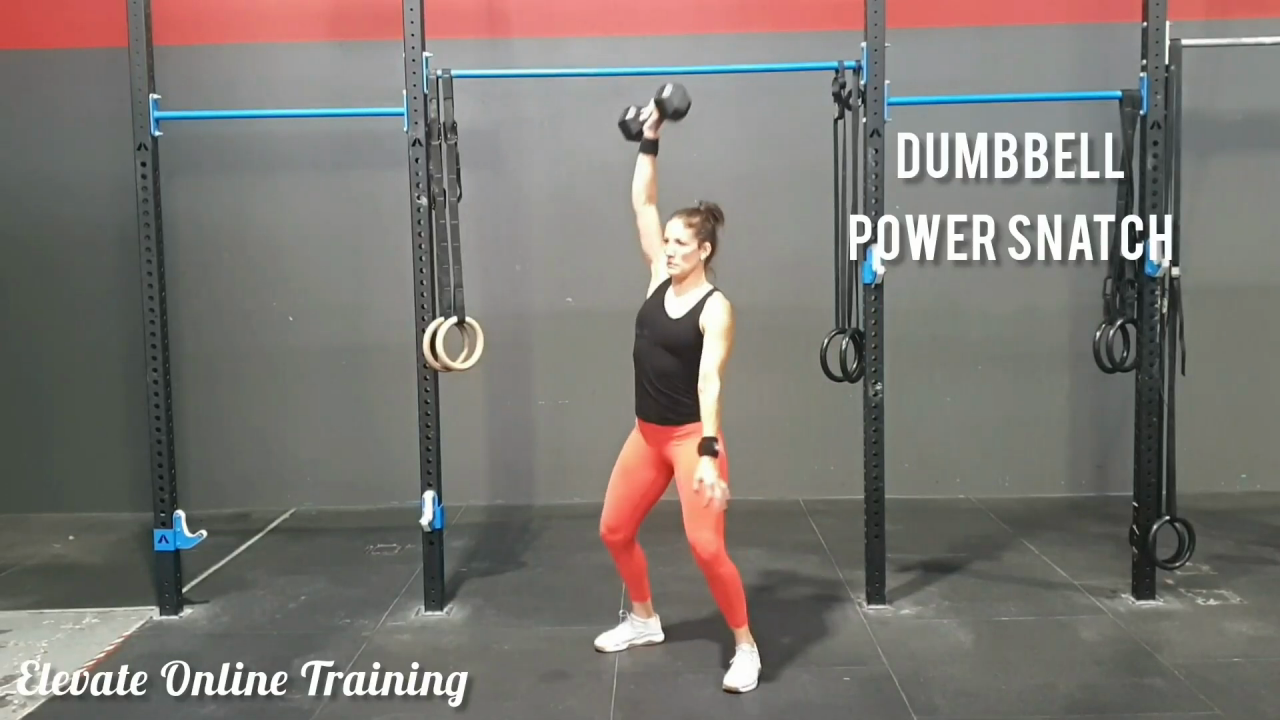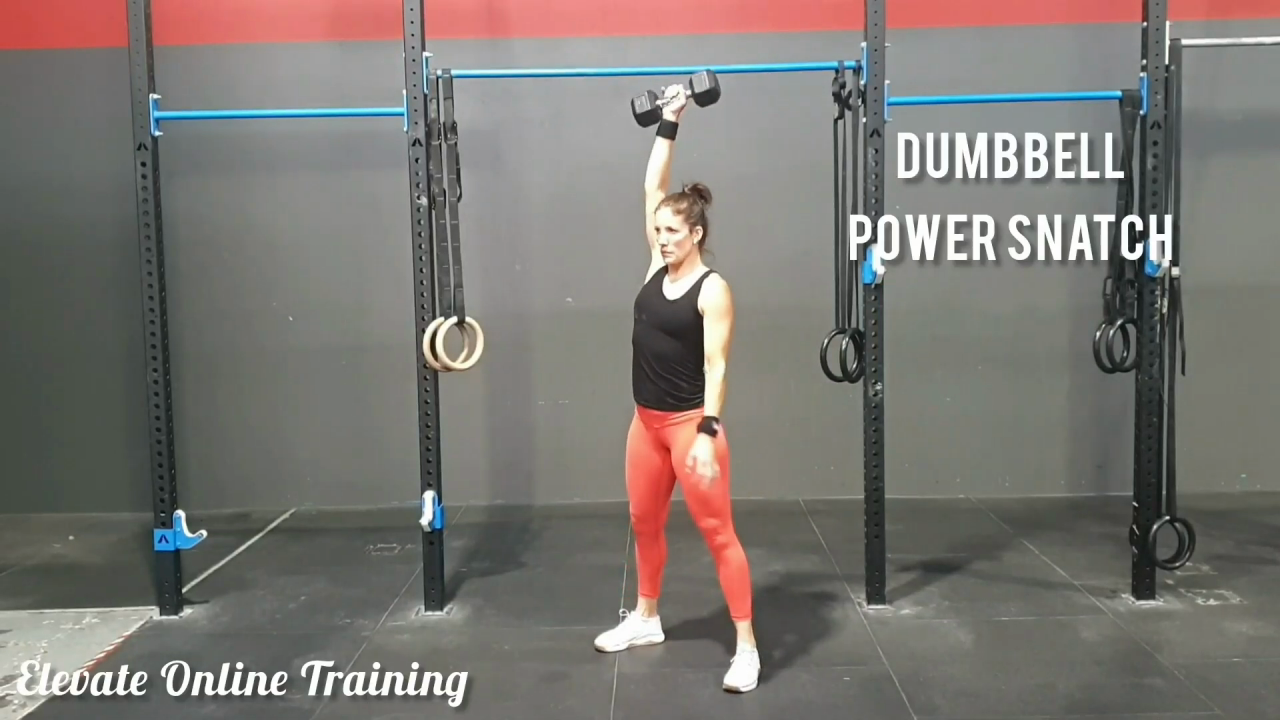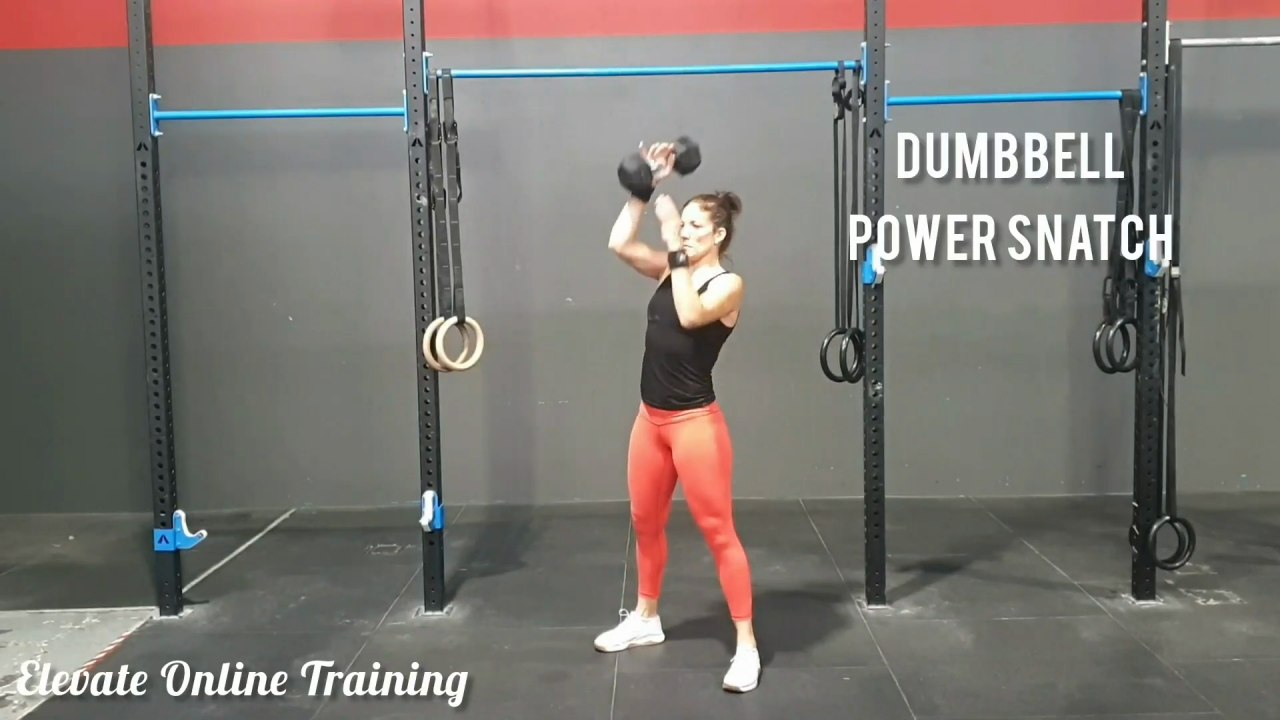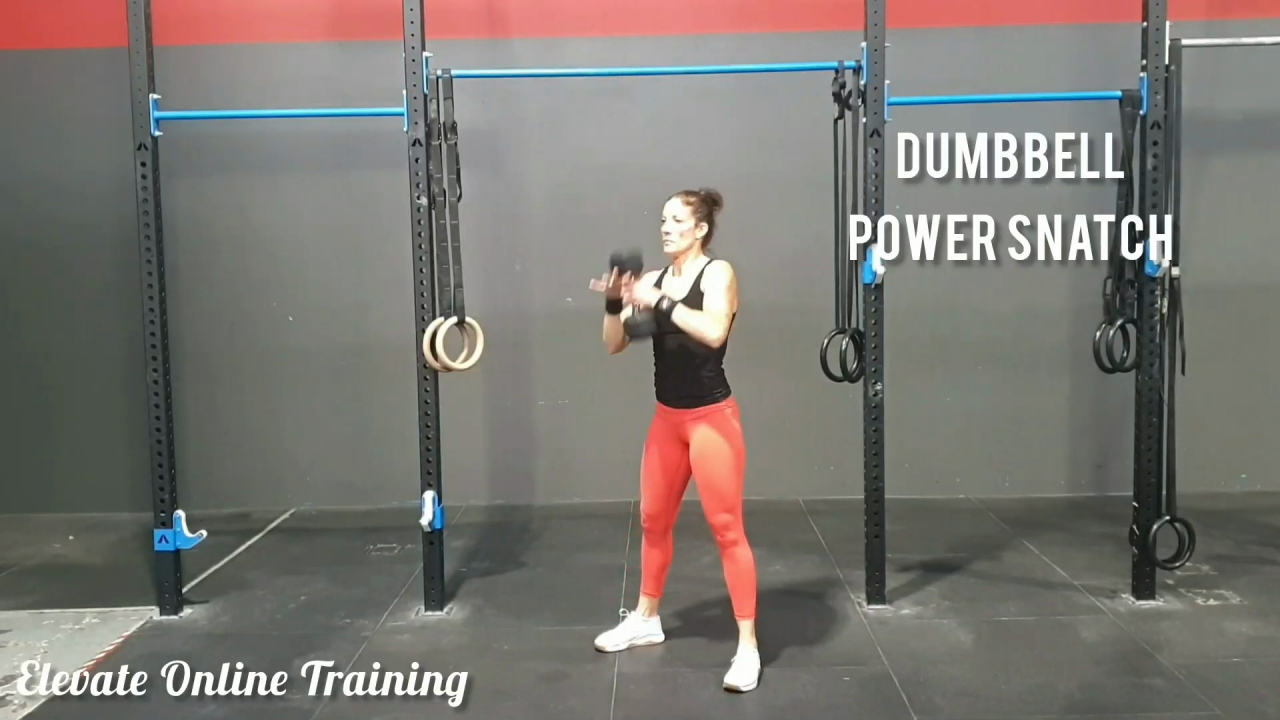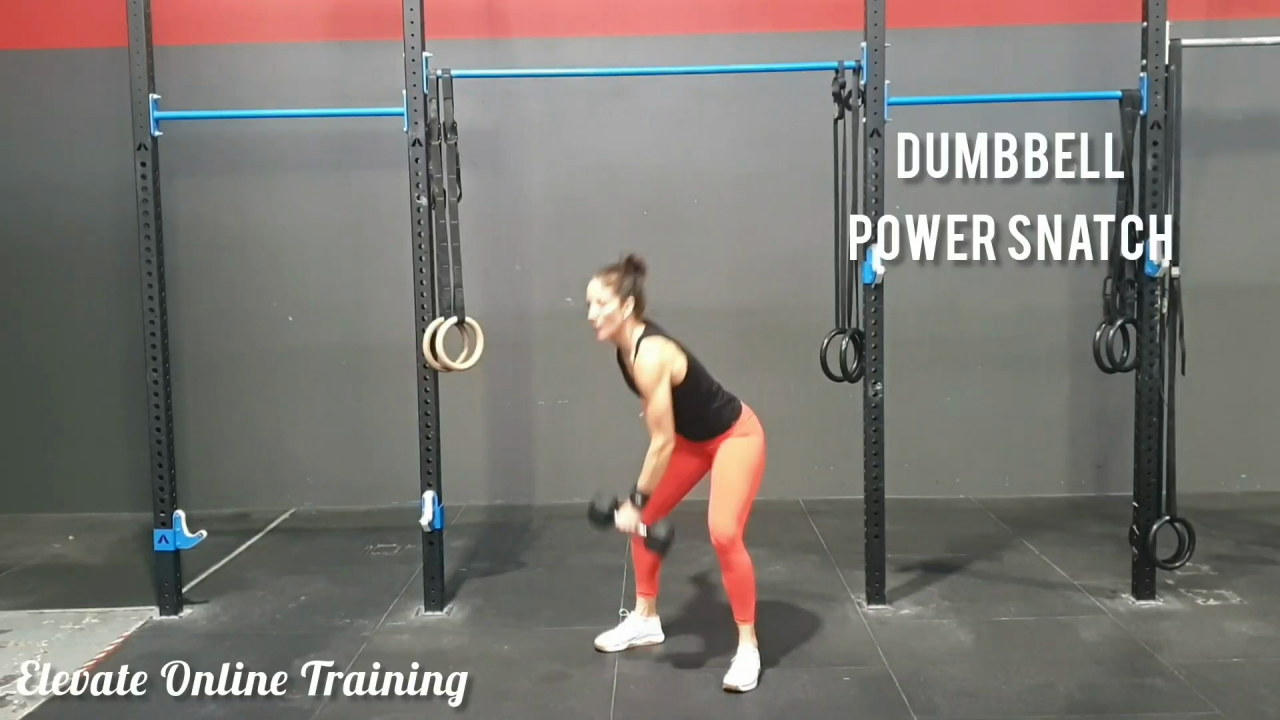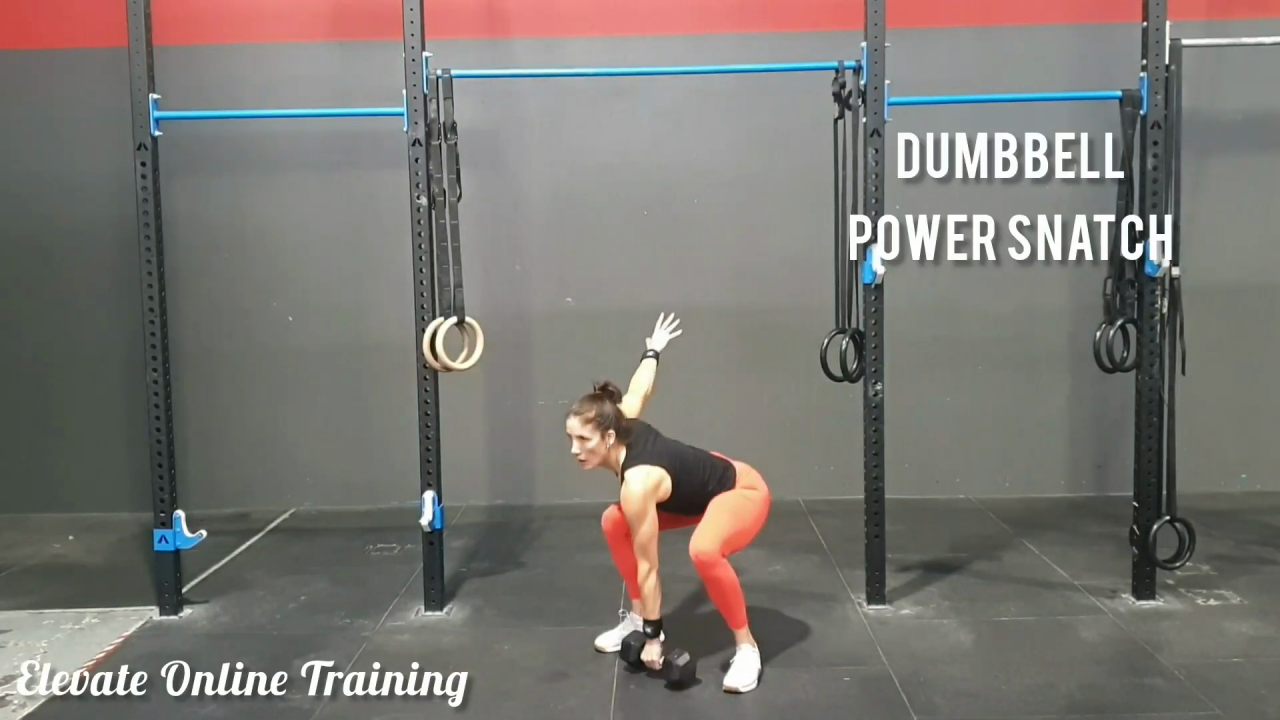
dt=0.4s
person 1, frame 1
left shoulder: (716, 308)
right shoulder: (661, 275)
left elbow: (711, 382)
right elbow: (641, 201)
left wrist: (709, 455)
right wrist: (648, 140)
left hip: (691, 440)
right hip: (646, 436)
left knee: (705, 546)
right knee: (614, 531)
left ankle: (746, 648)
right ankle: (643, 619)
person 1, frame 2
left shoulder: (713, 288)
right shoulder: (659, 265)
left elbow: (716, 367)
right elbow: (652, 187)
left wrist: (709, 435)
right wrist: (668, 124)
left hip: (690, 425)
right hip: (646, 423)
left knee: (718, 534)
right knee: (645, 524)
left ankle: (746, 646)
right ankle: (645, 619)
person 1, frame 3
left shoulder: (729, 283)
right shoulder: (671, 270)
left elbow: (691, 315)
right elbow: (619, 242)
left wrist: (678, 248)
right wrist: (646, 186)
left hip: (696, 424)
right hip: (649, 420)
left knee: (718, 533)
right knee: (645, 523)
left ankle: (747, 647)
right ankle: (646, 619)
person 1, frame 4
left shoulder: (719, 273)
right shoulder: (654, 279)
left elbow: (713, 332)
right elbow: (614, 344)
left wrist: (659, 303)
right wrist: (615, 299)
left hip: (712, 419)
right hip: (665, 419)
left knee: (726, 529)
right knee: (654, 521)
left ankle: (748, 646)
right ankle: (646, 619)
person 1, frame 5
left shoulder: (650, 355)
right shoulder: (625, 340)
left elbow: (662, 444)
left wrist: (635, 502)
left hip: (735, 436)
right hip: (692, 438)
left knee: (724, 534)
right knee: (644, 517)
left ankle: (748, 647)
right ankle: (645, 617)
person 1, frame 6
left shoulder: (637, 483)
right shoulder: (623, 420)
left elbow: (648, 567)
right elbow: (641, 387)
left wrist: (653, 637)
right wrist: (653, 349)
left hip: (743, 492)
right hip: (711, 477)
left knee: (704, 551)
right knee: (613, 524)
left ankle: (746, 648)
right ankle: (635, 616)
